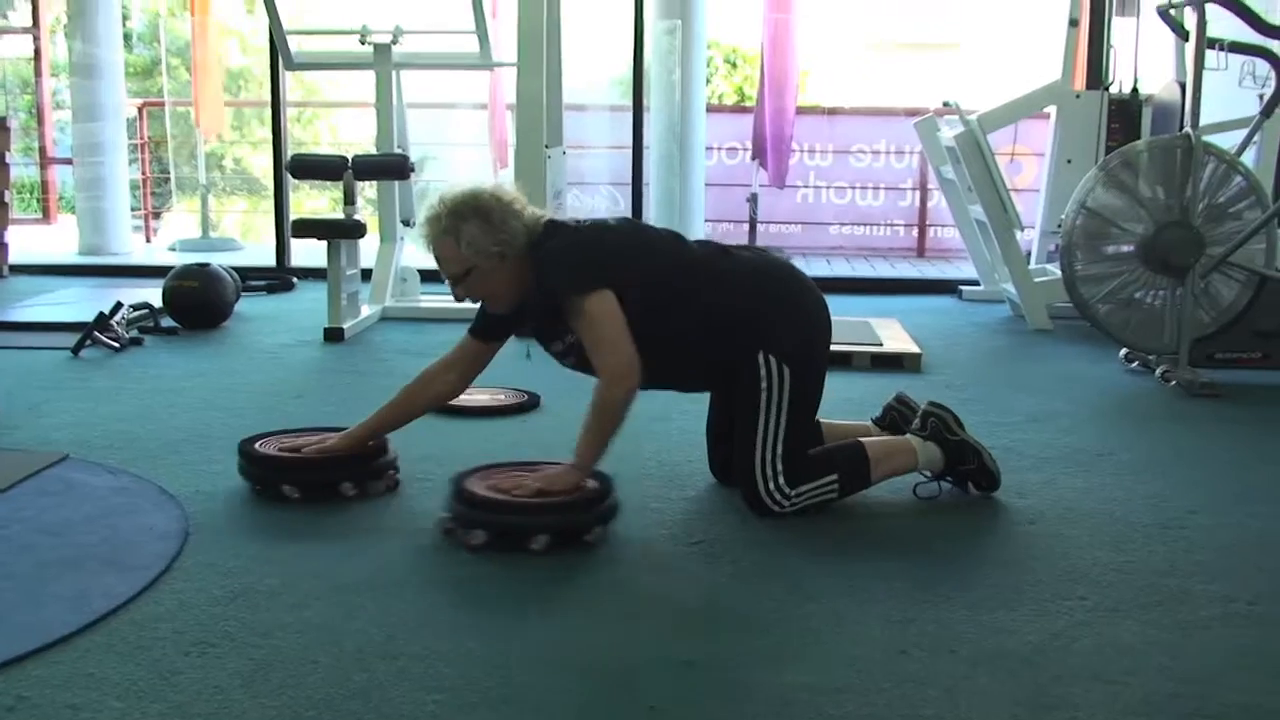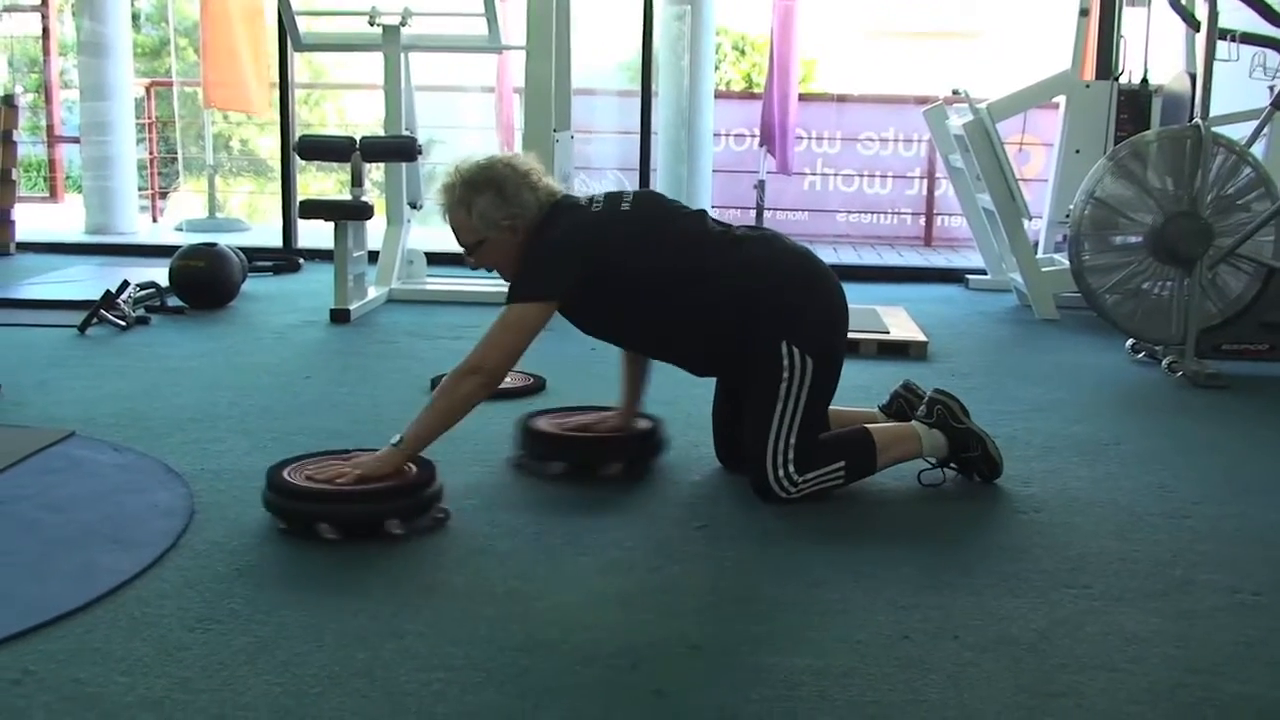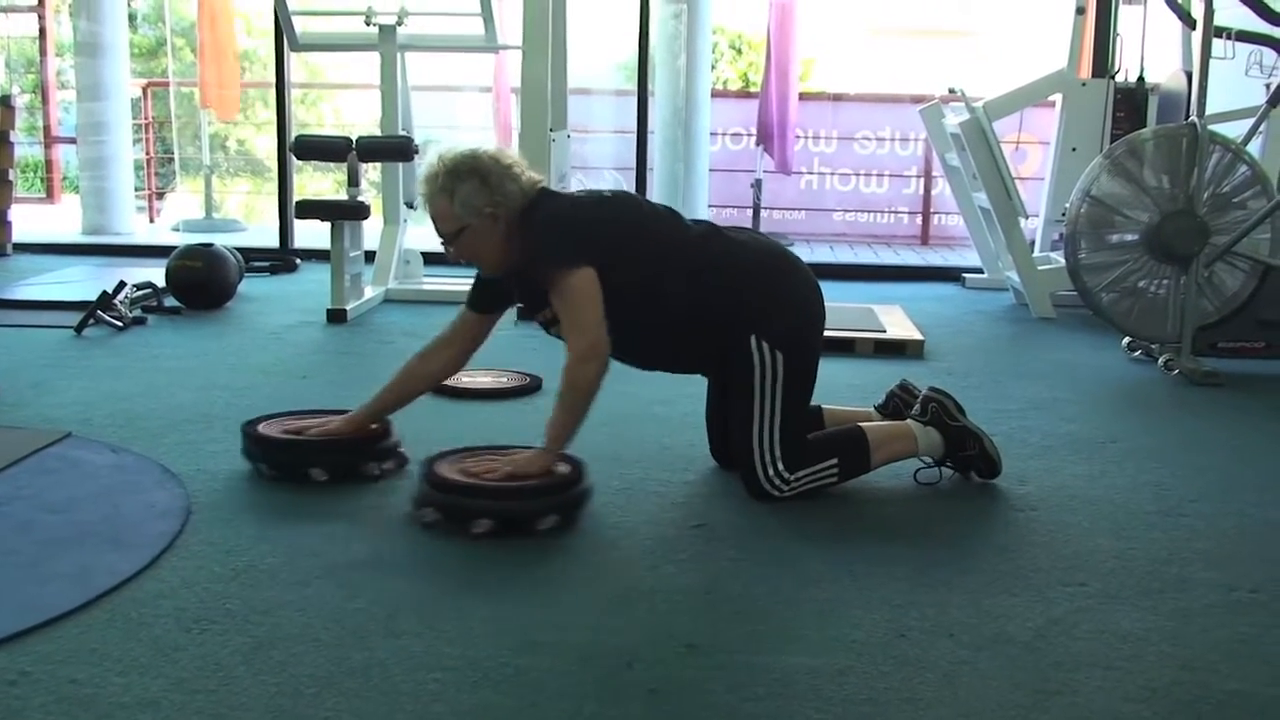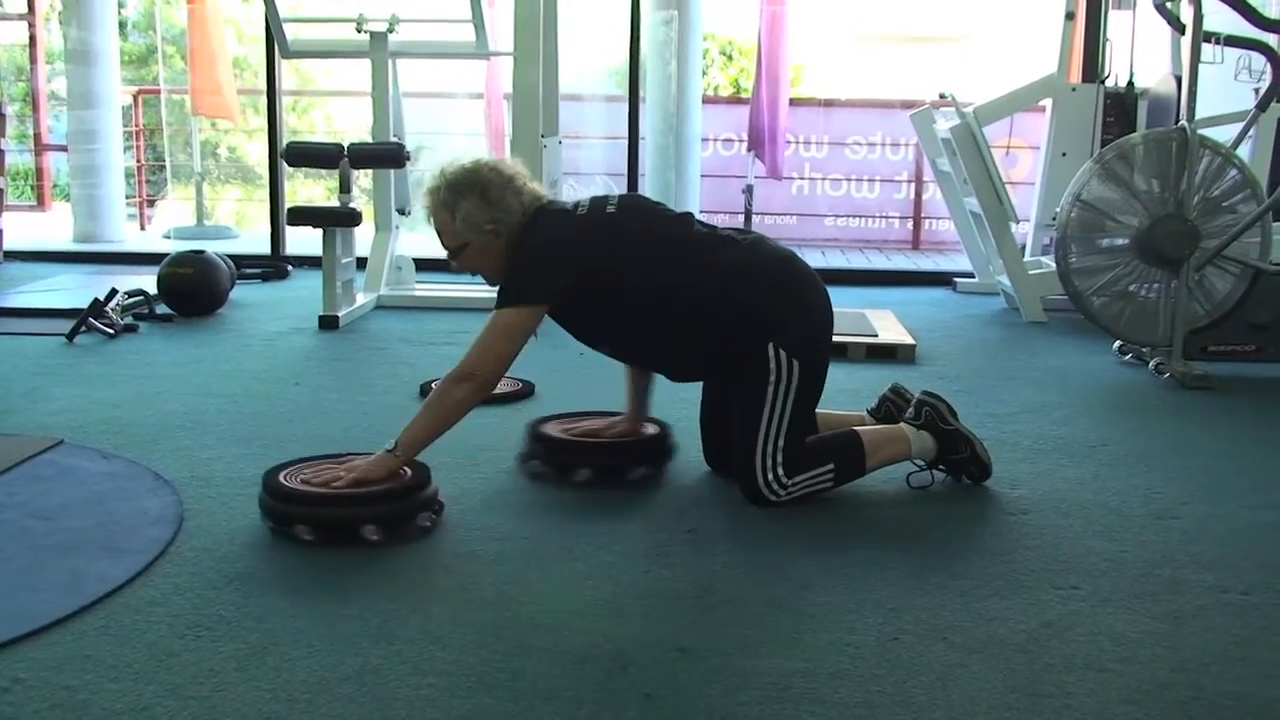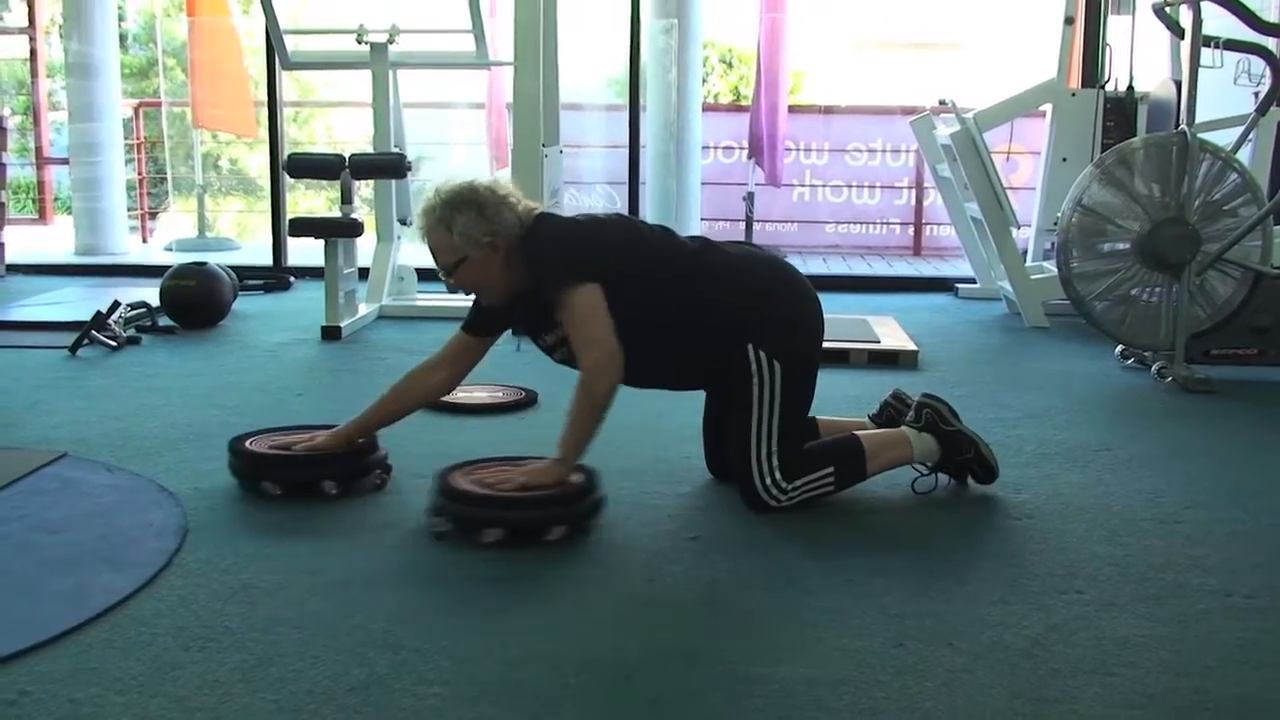
dt=1s
person 1, frame 1
left shoulder: (566, 261)
right shoulder: (519, 288)
left elbow: (620, 374)
right elbow: (447, 375)
left wrist: (578, 470)
right wrist: (353, 437)
left hip: (780, 323)
right hip: (751, 330)
left knee: (773, 489)
right knee: (732, 466)
left ankle: (928, 450)
right ankle: (897, 423)
person 1, frame 2
left shoulder: (559, 248)
right shoulder: (579, 230)
left elbow: (481, 370)
right elbow: (656, 302)
left wrist: (396, 453)
right wrist: (629, 407)
left hip: (795, 313)
right hip: (774, 307)
left knee: (778, 475)
right knee: (739, 451)
left ankle: (929, 436)
right ankle: (900, 411)
person 1, frame 3
left shoulder: (554, 231)
right shoulder: (509, 260)
left elbow: (588, 353)
right elbow: (446, 351)
left wrist: (548, 453)
right wrist: (359, 418)
left hip: (772, 307)
right hip: (747, 313)
left knee: (772, 474)
right knee: (735, 451)
left ankle: (927, 435)
right ankle: (897, 410)
person 1, frame 4
left shoulder: (544, 253)
right shoulder: (562, 236)
left elbow: (472, 379)
left wrist: (391, 458)
right wrist: (636, 413)
left hip: (781, 317)
right hip: (754, 313)
left knee: (769, 479)
right knee: (728, 456)
left ankle: (919, 438)
right ankle: (888, 414)
person 1, frame 5
left shoulder: (554, 253)
right shoulder: (510, 284)
left elbow: (602, 367)
right elbow: (439, 370)
left wrist: (562, 464)
right wrist: (346, 434)
left hip: (771, 318)
right hip: (748, 323)
left knee: (770, 485)
right knee: (729, 462)
left ankle: (923, 443)
right ankle: (892, 419)
